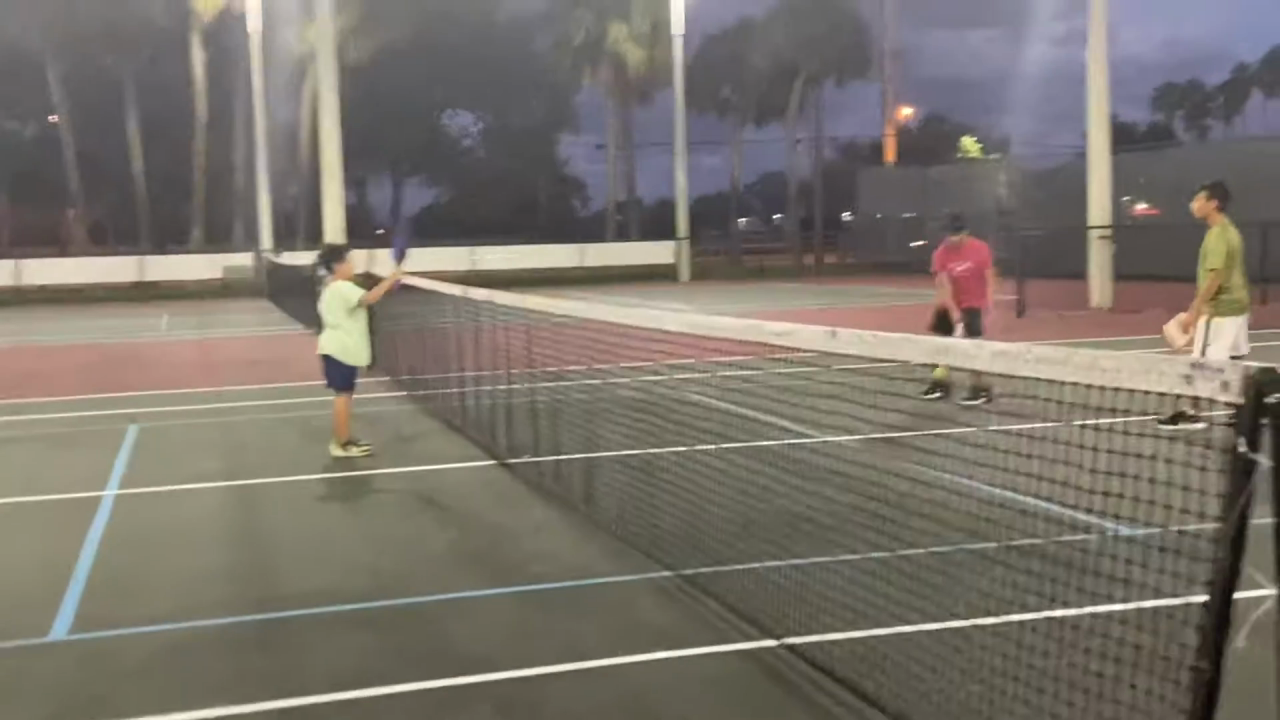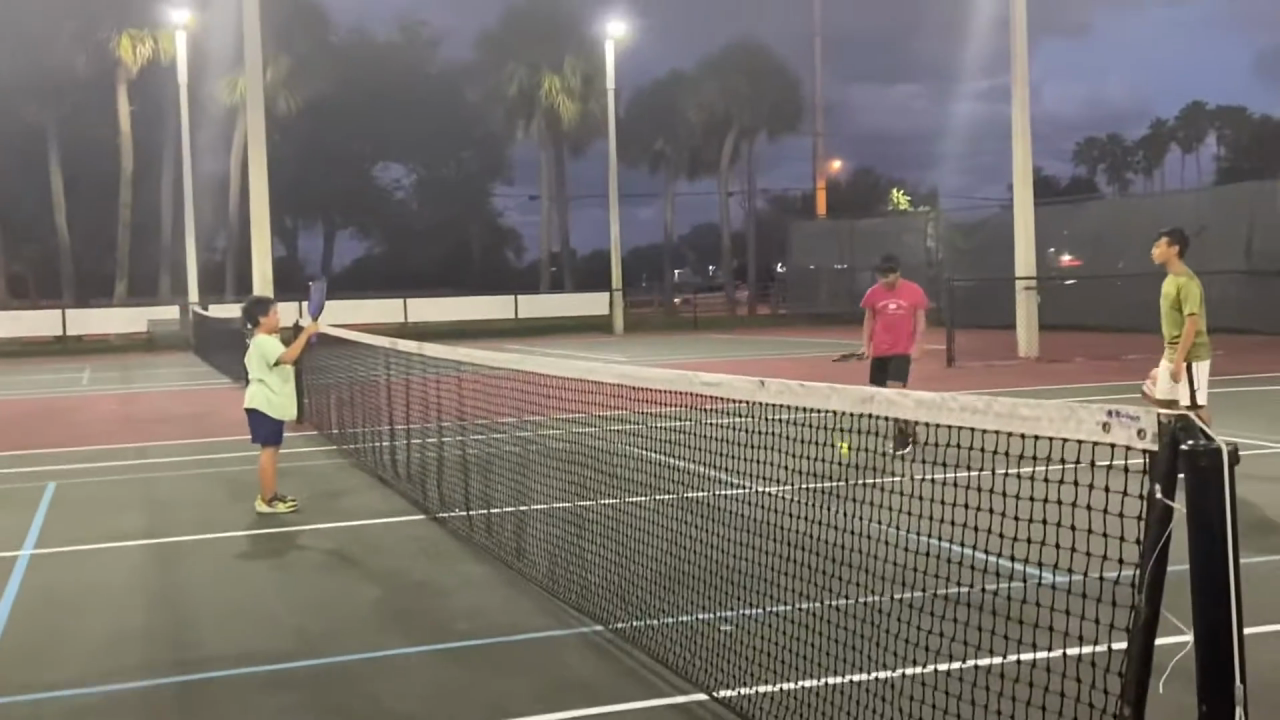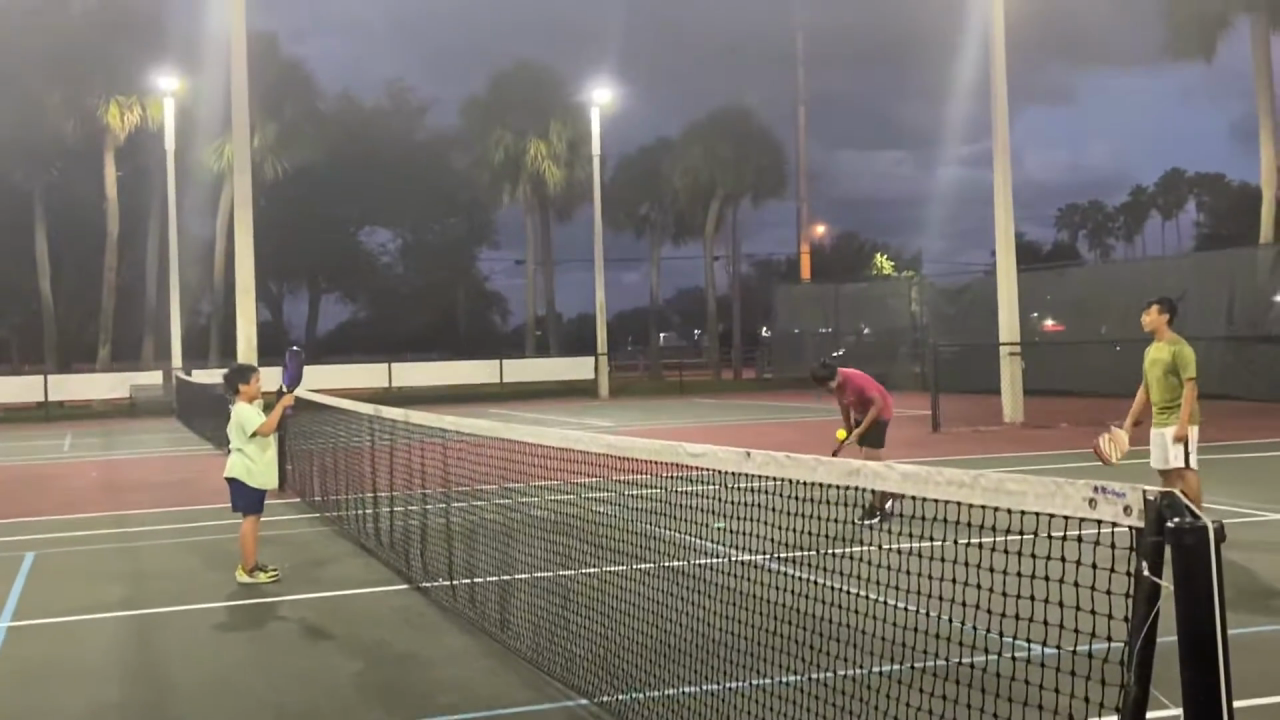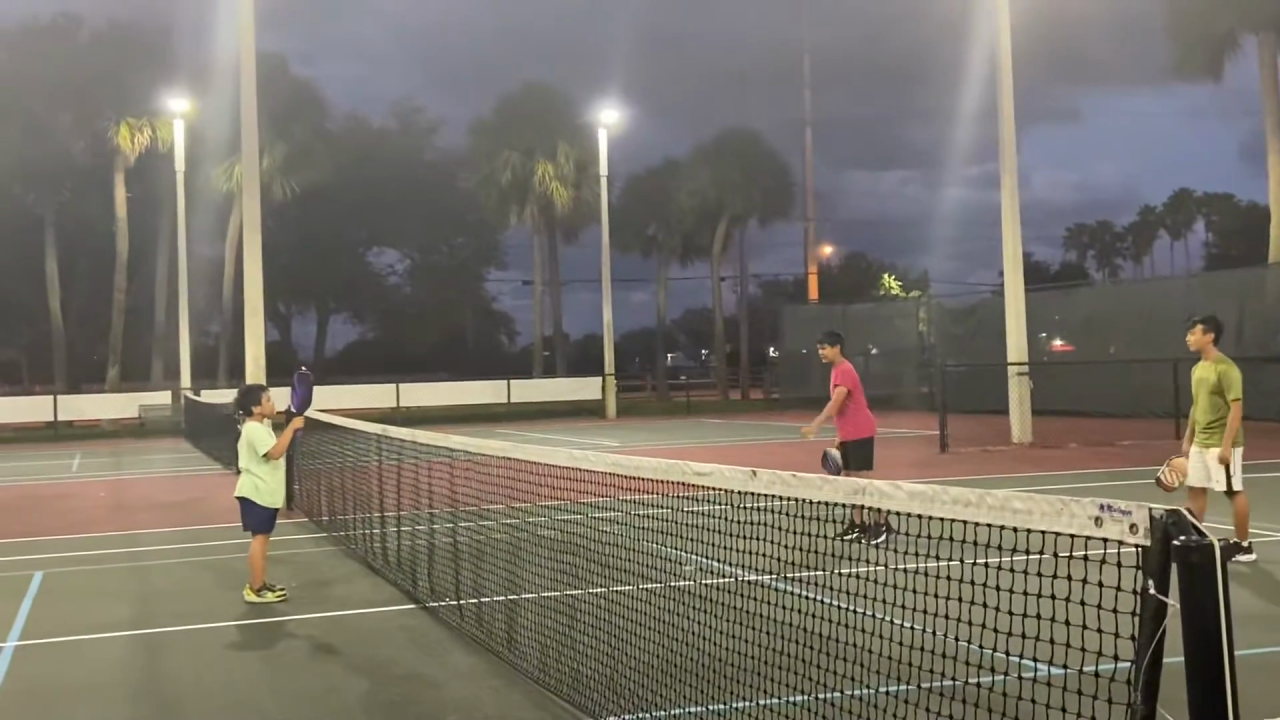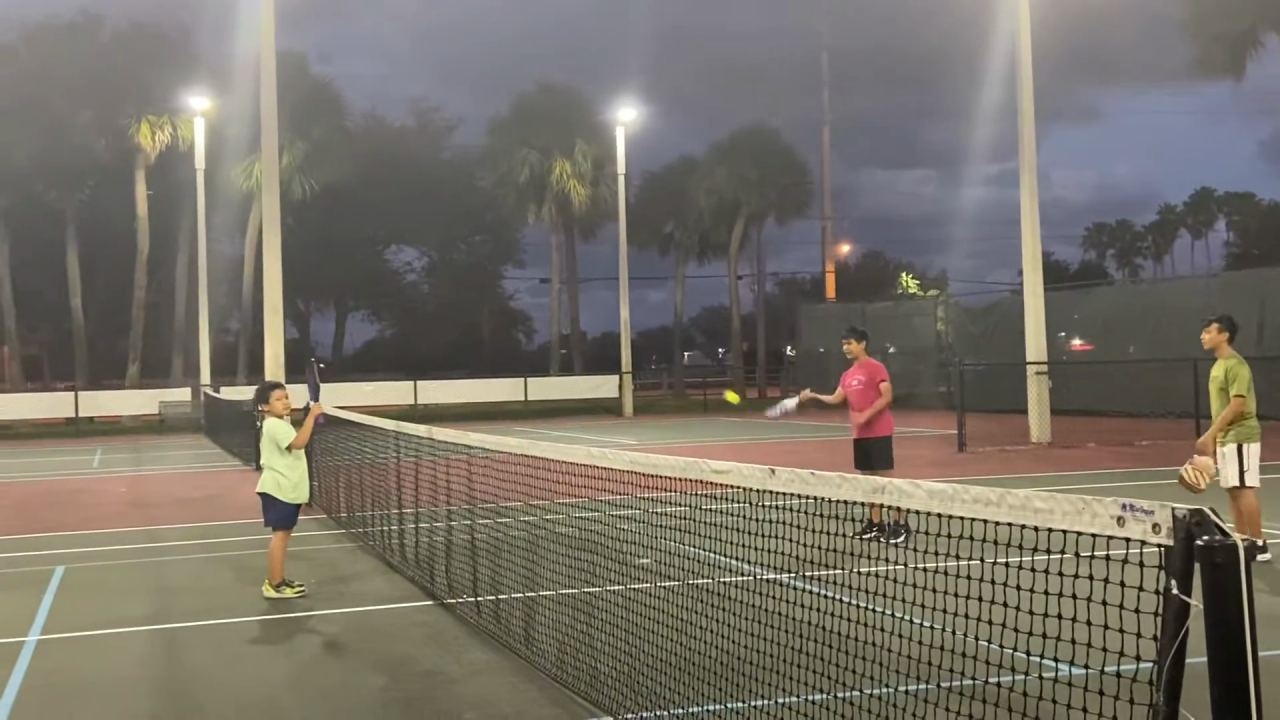
dt=0.7s
person 1, frame 1
left shoulder: (1217, 235)
right shoulder: (1228, 230)
left elbow: (1213, 278)
left wrist: (1193, 313)
right wrist: (1200, 310)
left hip: (1222, 309)
right hip: (1236, 304)
left knee: (1202, 360)
right knee: (1236, 359)
left ankle: (1191, 414)
person 1, frame 2
left shoulder: (1187, 281)
right shoulder: (1169, 280)
left elbow: (1192, 322)
left wrist: (1179, 360)
right wrist: (1168, 358)
left hip: (1190, 357)
right hip: (1171, 355)
left knee: (1195, 407)
right knee: (1164, 402)
person 1, frame 3
left shoulder: (1180, 349)
right shoulder: (1150, 351)
left elbow: (1190, 387)
right elbow: (1145, 388)
left wrist: (1182, 423)
right wrist: (1129, 420)
left hip: (1180, 423)
right hip: (1160, 423)
left knee: (1184, 471)
right knee: (1166, 474)
person 1, frame 4
left shoulder: (1226, 368)
right shoulder: (1197, 369)
left elbow: (1236, 408)
left wrist: (1227, 445)
right wrist: (1187, 439)
left hip: (1222, 444)
right hip: (1200, 442)
left knee: (1234, 492)
right knee: (1195, 489)
left ankle: (1243, 546)
person 1, frame 5
left shoulder: (1236, 365)
right shoulder: (1218, 366)
left elbow: (1236, 404)
left wrist: (1210, 434)
right wrist: (1213, 438)
left hip: (1241, 437)
right hip: (1226, 438)
left knee: (1244, 489)
right knee: (1234, 490)
left ankle: (1258, 545)
right ankle: (1241, 541)
person 2, frame 1
left shoulder: (331, 289)
right shoulder: (343, 288)
right elbow: (370, 298)
right wrist: (391, 279)
left hip: (340, 348)
right hip: (341, 350)
left knee: (344, 394)
right knee: (343, 395)
left ankle: (344, 439)
right ankle: (342, 443)
person 2, frame 2
left shoulder: (264, 341)
right shoulder: (264, 342)
right elbow: (288, 357)
right wrist: (305, 334)
left hip: (269, 403)
right hip: (265, 404)
left knee: (272, 449)
right knee: (269, 449)
left ankle: (270, 494)
right ankle: (266, 500)
person 2, frame 3
left shoulder: (248, 408)
right shoulder: (244, 410)
left elbow: (265, 430)
right elbow: (265, 430)
right wrist: (281, 405)
left hip: (253, 472)
right hip: (246, 474)
left knee: (253, 518)
right knee: (250, 518)
left ankle: (251, 564)
right ankle: (247, 569)
person 2, frame 4
left shoulder: (258, 427)
right shoulder: (255, 429)
left elbow: (273, 452)
right elbow: (275, 453)
right wrist: (291, 428)
left hip: (263, 492)
right hip: (257, 493)
left knee: (262, 537)
right knee: (260, 537)
left ankle: (258, 584)
right ankle: (256, 589)
person 2, frame 5
left shoulder: (279, 424)
right shoulder: (274, 425)
left elbow: (295, 445)
right elbow: (298, 443)
right wrist: (311, 417)
left hip: (287, 489)
right hip: (278, 489)
left knee: (284, 534)
right knee: (280, 534)
left ankle: (277, 580)
right ankle: (275, 585)
person 3, frame 1
left shoulder: (980, 249)
right shoulder: (941, 253)
left elbow: (989, 280)
right elbow: (944, 284)
left wrist: (989, 308)
right wrist: (953, 310)
left hip: (973, 304)
right hip: (948, 306)
left ankle: (982, 388)
right ankle: (941, 384)
person 3, frame 2
left shoulder: (914, 291)
right shoulder: (873, 294)
left elbow: (920, 319)
left wrist: (918, 345)
right wrist: (866, 345)
left hip: (903, 350)
right hip: (879, 351)
left knee: (895, 390)
left ankle: (906, 433)
right ankle: (902, 428)
person 3, frame 3
left shoulder: (857, 380)
right shoulder: (832, 383)
left elbow: (878, 402)
left wrist: (861, 428)
right wrist: (848, 427)
left hip: (878, 412)
right hip: (861, 413)
left knee: (871, 457)
right knee: (866, 458)
left ankle: (878, 507)
right ankle: (885, 493)
person 3, frame 4
left shoulder: (845, 370)
right shoulder: (836, 369)
left elbow: (836, 402)
left wrist: (814, 425)
right wrist: (840, 436)
left hip: (860, 433)
right hip: (848, 434)
right knee: (850, 478)
left ankle: (882, 524)
right ankle: (858, 525)
person 3, frame 5
left shoulder: (876, 367)
right shoulder: (848, 375)
left elbow: (887, 396)
right elbow: (836, 399)
left wrist: (866, 414)
right wrist: (814, 396)
left hip: (878, 432)
right hip: (860, 434)
left knee: (886, 477)
left ankle: (901, 524)
right ankle: (876, 524)
